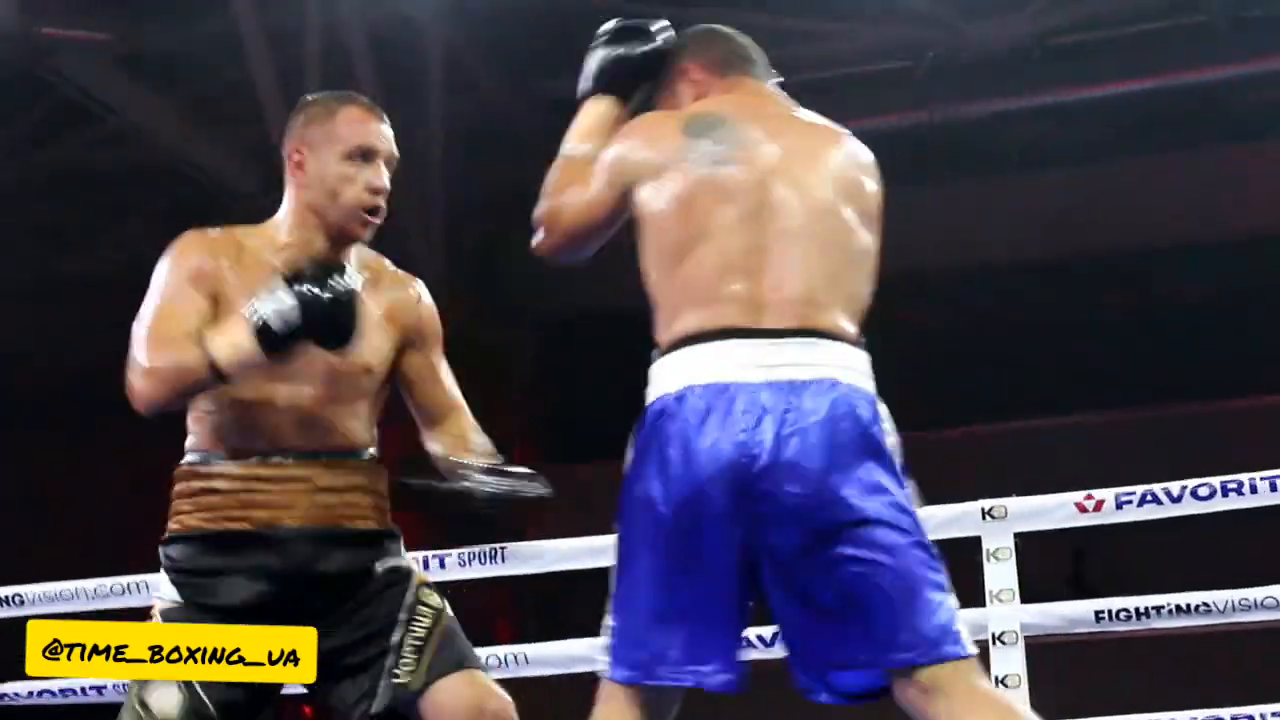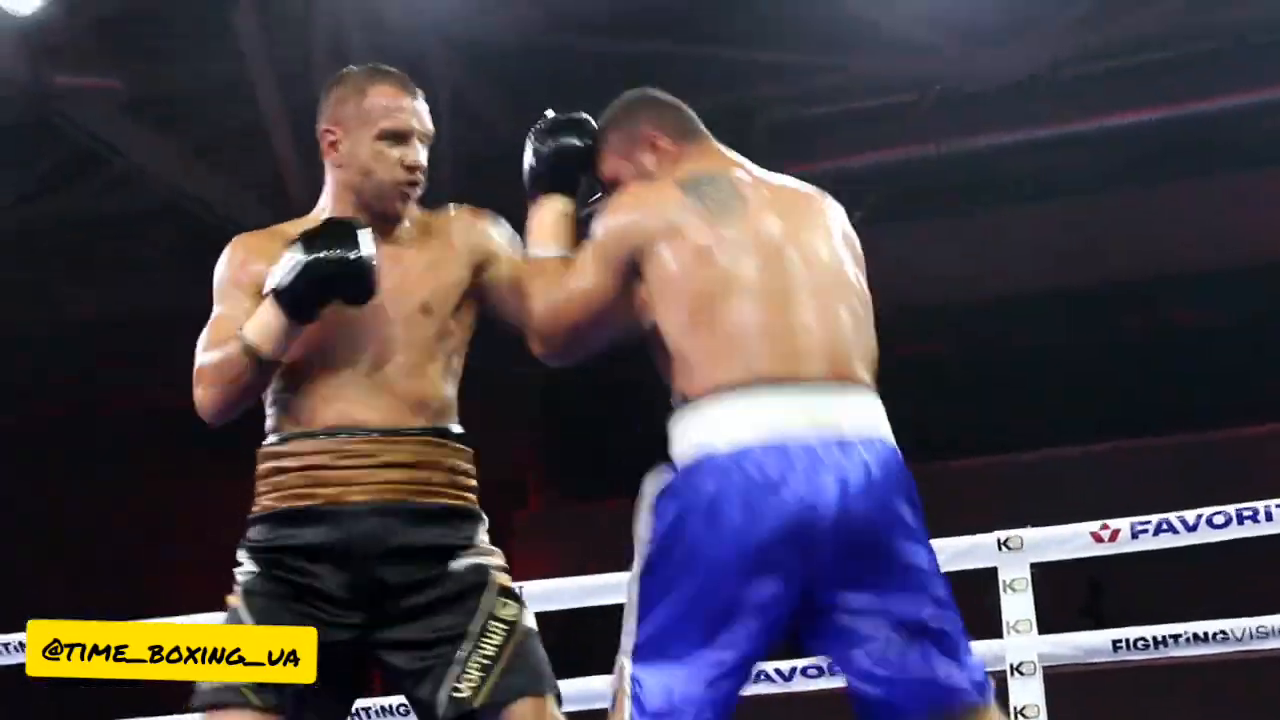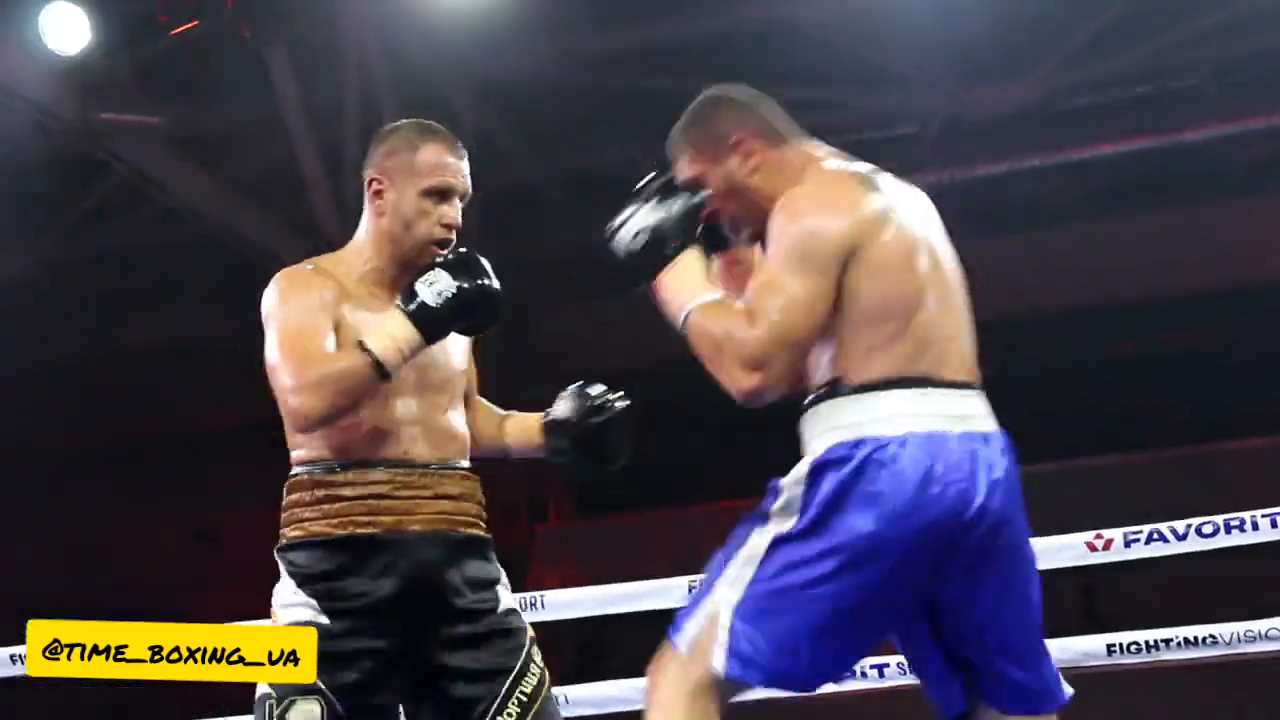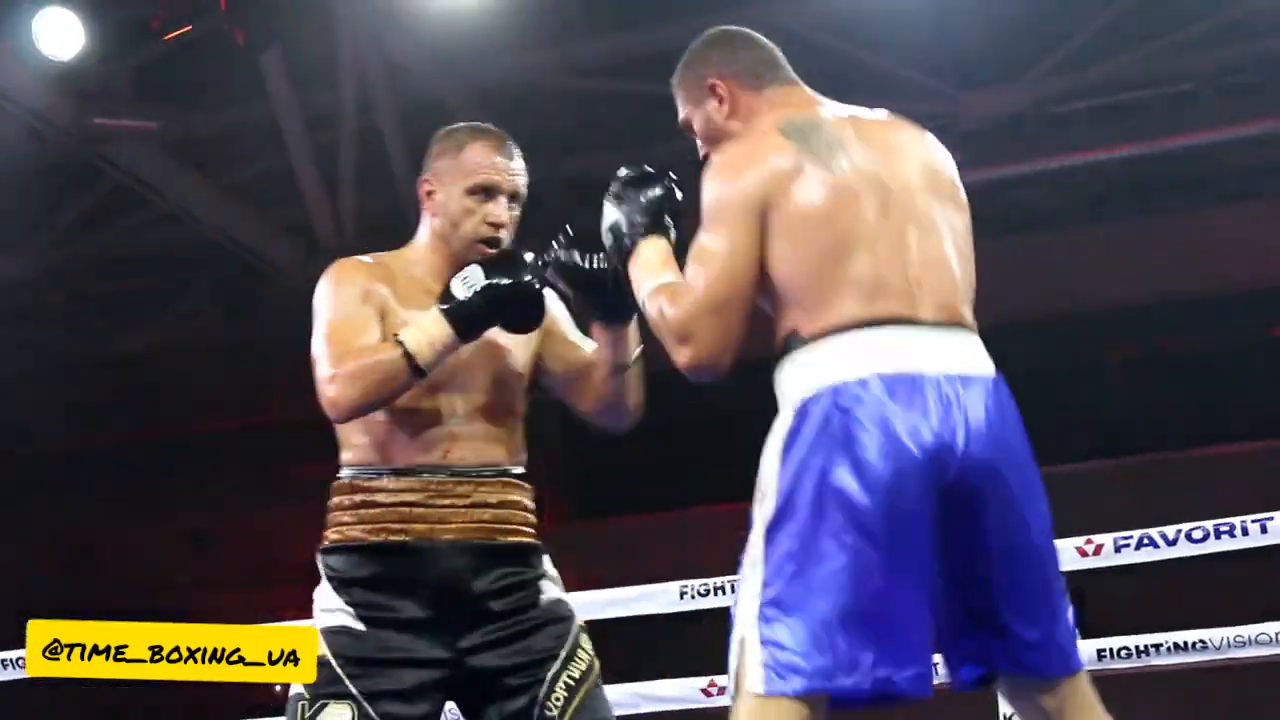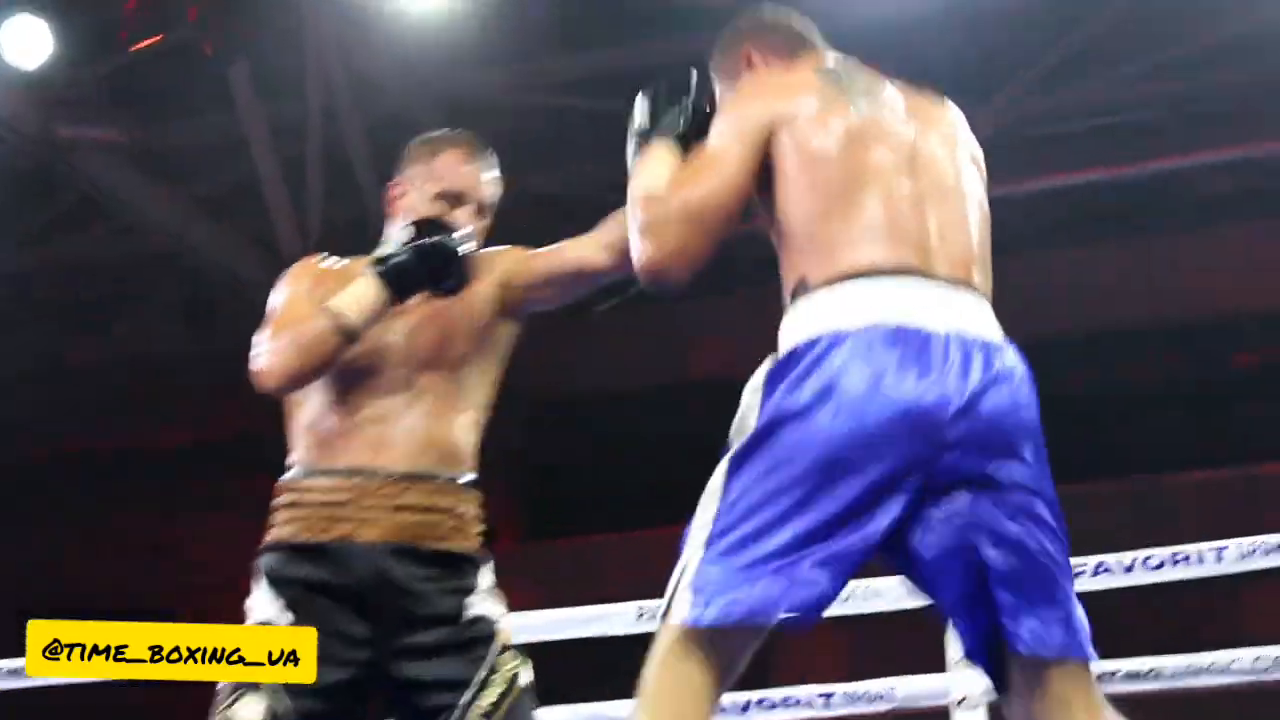
dt=0.3s
person 1, frame 1
left shoulder: (648, 139)
right shoulder: (851, 156)
left elbow: (554, 237)
left wrist: (603, 97)
left hip: (695, 420)
right hip: (827, 412)
person 1, frame 2
left shoulder: (647, 208)
right shoulder: (820, 209)
left elbow: (550, 333)
left wrist: (550, 198)
left hip: (738, 481)
right hip: (860, 468)
person 1, frame 3
left shoulder: (817, 205)
right shoulder: (897, 198)
left elbow: (754, 371)
left wrist: (674, 261)
left hip: (878, 466)
right hip: (975, 465)
person 1, frame 4
left shoulder: (748, 165)
right shoulder: (919, 146)
left elbow: (700, 347)
left wrist: (643, 242)
left hip: (854, 418)
right hip: (976, 410)
person 1, frame 5
left shoulder: (770, 95)
right shoulder: (942, 120)
left elbow: (663, 255)
left wrist: (656, 144)
left hip: (851, 366)
right hip: (983, 372)
left knee: (692, 649)
person 2, frame 1
left shoulder: (401, 297)
right shoulder: (205, 258)
left elbow: (448, 421)
right elbow: (149, 385)
left wrist: (480, 471)
right wrist: (268, 326)
left hip: (358, 559)
right hip: (222, 557)
person 2, frame 2
left shoulder: (461, 237)
right shoulder: (259, 256)
right elbow: (214, 398)
right wrist: (287, 300)
left hip: (437, 537)
right hip: (302, 541)
person 2, frame 3
left shoulder: (463, 293)
right shoulder: (306, 288)
right elbow: (306, 403)
left wrist: (558, 428)
right wrist: (415, 322)
left hip: (459, 565)
right hip: (341, 564)
person 2, frame 4
left shoulder: (530, 299)
right shoulder: (359, 281)
left elbow: (615, 408)
right elbow: (342, 392)
left wrist: (617, 313)
right wrist: (455, 312)
left hip: (505, 568)
right hip: (379, 575)
person 2, frame 5
left shoulder: (497, 282)
right shoulder: (317, 280)
left elbow: (606, 255)
right elbow: (274, 369)
right wrist: (385, 281)
left hip: (439, 576)
right hip: (313, 571)
